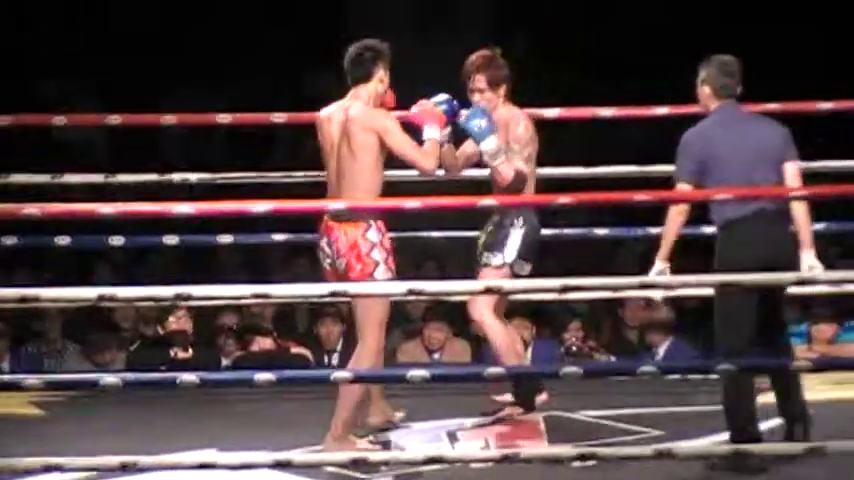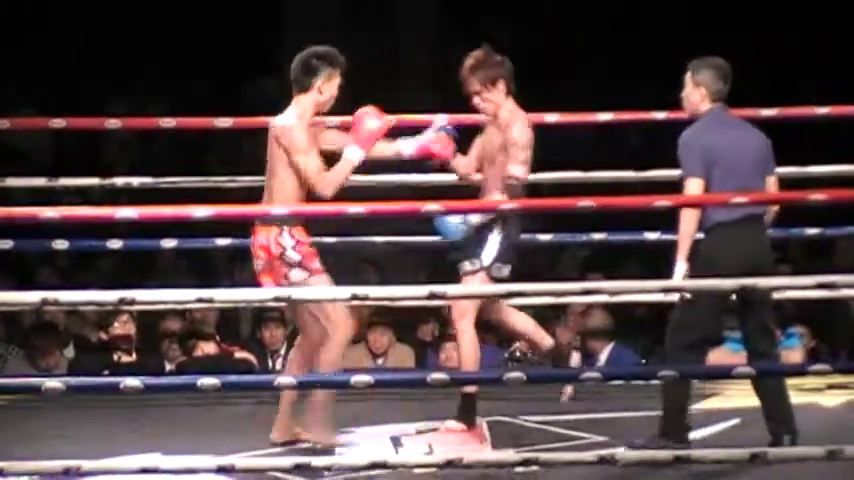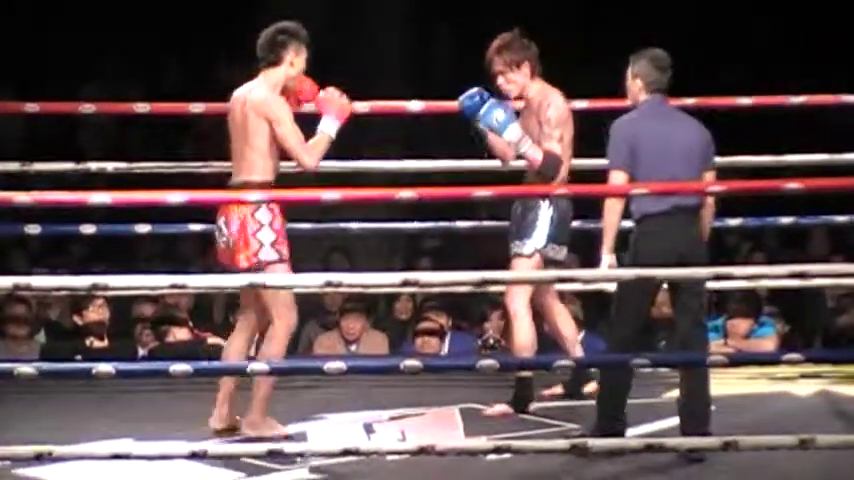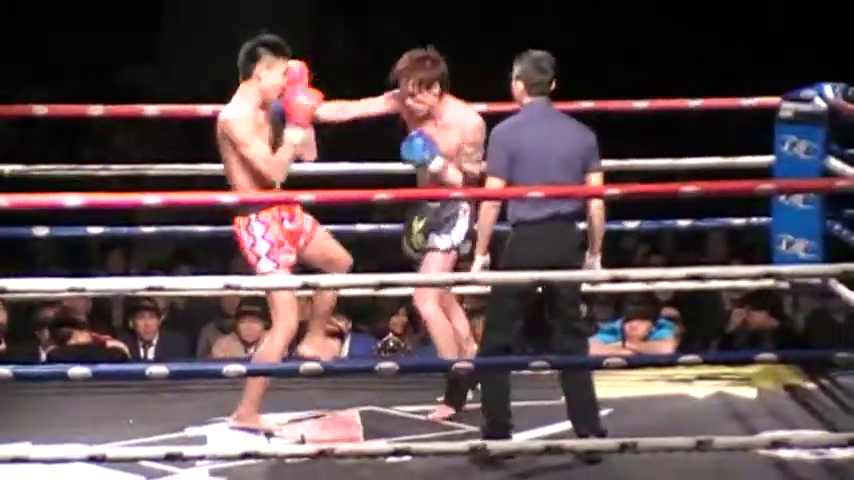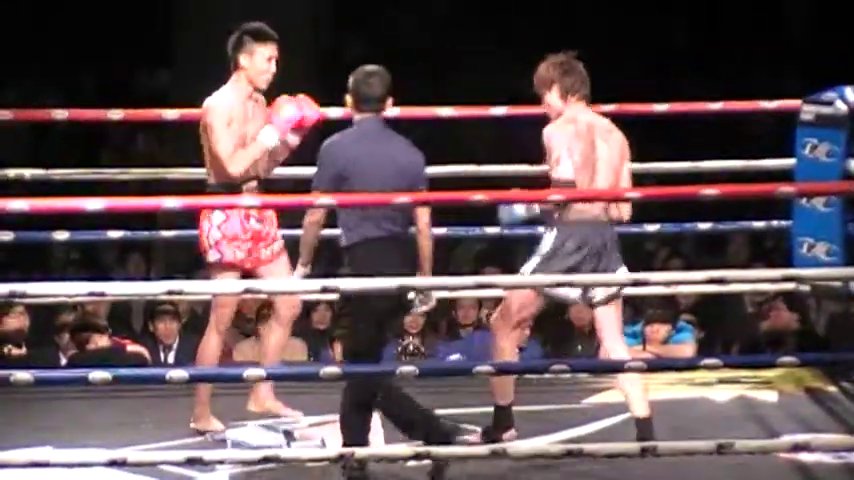
dt=1s
person 1, frame 1
left shoulder: (326, 116)
right shoulder: (376, 118)
right elbow: (427, 164)
right wrist: (433, 129)
left hip: (332, 230)
right hip: (362, 231)
left knee: (370, 328)
right knee: (370, 340)
left ankle: (377, 408)
right ankle: (336, 435)
person 1, frame 2
left shoulder: (299, 125)
right shoulder: (290, 127)
left elbow: (357, 146)
right elbow: (325, 187)
left wrist: (417, 145)
right wrist: (357, 148)
left hip: (282, 237)
right hip: (280, 239)
left knee: (312, 333)
right knee: (341, 326)
left ankle: (284, 426)
right ankle: (317, 420)
person 1, frame 3
left shoulder: (241, 95)
right shoulder: (270, 99)
right elbow: (307, 159)
left wrist: (291, 107)
right wrist: (331, 119)
left hip: (235, 210)
right hip: (256, 211)
left knee: (251, 317)
right knee: (284, 320)
left ankle: (223, 410)
right ankle: (255, 418)
person 1, frame 4
left shoulder: (264, 110)
right shoulder: (234, 117)
left elbow: (308, 153)
right elbow: (274, 172)
left wrist: (299, 118)
right wrist: (296, 126)
left hip: (282, 212)
right hip: (258, 221)
left knee: (341, 261)
right knee: (285, 322)
left ankle: (314, 340)
right ankle: (246, 412)
person 1, frame 5
left shoulder: (259, 102)
right shoulder: (217, 105)
right elbow: (233, 167)
left wrist: (289, 137)
right wrist: (273, 130)
left hip: (257, 210)
right hip: (226, 213)
left knee: (288, 306)
right knee: (221, 320)
left ankle: (263, 394)
right ankle: (201, 412)
person 2, frame 1
left shoulder: (698, 137)
right shoulder: (775, 130)
left elbow: (680, 205)
right elbow: (796, 192)
left wrist: (662, 259)
right wrist: (807, 250)
left hip: (738, 242)
right hip: (779, 237)
left knee: (734, 347)
right knee: (775, 335)
left ankle: (745, 447)
right ankle: (796, 425)
person 2, frame 2
left shoulder: (695, 136)
right shoulder: (756, 136)
left elbow: (693, 202)
right elbow: (772, 200)
left wrist: (681, 259)
left hip: (720, 245)
right hip: (757, 244)
left knee: (684, 340)
right knee: (763, 342)
left ankle: (673, 434)
right ankle: (783, 432)
person 2, frame 3
left shoulder: (626, 127)
right shoulder: (697, 130)
left elbow: (617, 194)
right elbow: (708, 198)
left wrist: (607, 250)
left hip: (651, 235)
right hip: (690, 235)
left knee: (622, 334)
right knee: (693, 336)
left ankle: (608, 429)
right ankle: (696, 433)
person 2, frame 4
left shoulder: (506, 132)
right shoulder: (582, 133)
left elbow: (492, 199)
right elbow: (596, 201)
left wrist: (481, 252)
right wrist: (595, 251)
left hip: (525, 241)
right hip: (566, 240)
left knee: (496, 340)
right knee: (571, 340)
left ankle: (497, 436)
right ankle: (589, 435)
person 2, frame 5
left shoulder: (336, 148)
right shoulder: (410, 152)
left elbow: (316, 215)
right elbow: (423, 223)
left wrist: (304, 263)
right wrist: (425, 278)
left hip: (365, 262)
right hip: (399, 261)
left knee: (365, 365)
right knee: (361, 359)
left ankle: (436, 436)
person 3, frame 1
left shoulder: (518, 124)
right shoulder: (487, 123)
left elbow: (516, 185)
right elbow: (453, 168)
left wrist: (488, 143)
left hip: (515, 222)
right hip: (499, 221)
left knee: (479, 308)
right knee: (492, 310)
left ankle: (523, 395)
right ankle: (531, 385)
person 3, frame 2
left shoulder: (514, 127)
right shoulder: (492, 123)
left elbow: (511, 191)
right elbow: (470, 171)
left wrist: (468, 219)
left hip: (496, 226)
right hip: (488, 225)
left knee: (461, 314)
right knee: (496, 310)
left ankle: (466, 413)
person 3, frame 3
left shoulder: (552, 104)
right shoulder: (529, 105)
left elbow: (551, 167)
right elbow: (507, 155)
left wrist: (513, 132)
right wrist: (483, 122)
left hip: (547, 207)
right hip: (533, 205)
left knee: (516, 300)
right knee: (544, 296)
left ankle: (522, 395)
right ankle: (581, 375)
person 3, frame 4
left shoulder: (468, 123)
right shoulder: (403, 102)
left elbow: (472, 183)
right elbow: (350, 110)
left wrist: (436, 163)
left hip: (454, 210)
right hip: (424, 206)
left knee: (424, 298)
right knee: (442, 298)
left ankle: (456, 390)
person 3, frame 5
left shoulder: (559, 129)
right shoulder: (616, 136)
left elbow: (565, 183)
right elbow: (623, 209)
left wrist: (528, 207)
left hip: (566, 238)
right hip: (604, 240)
left knee: (504, 325)
right knee: (615, 347)
left ankle: (501, 424)
right ankle: (645, 433)
